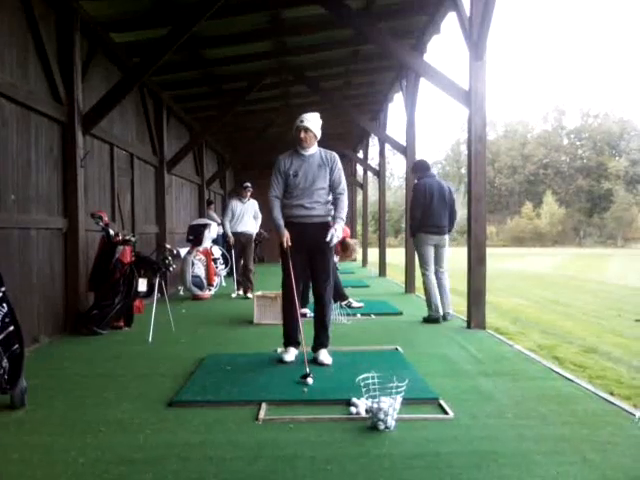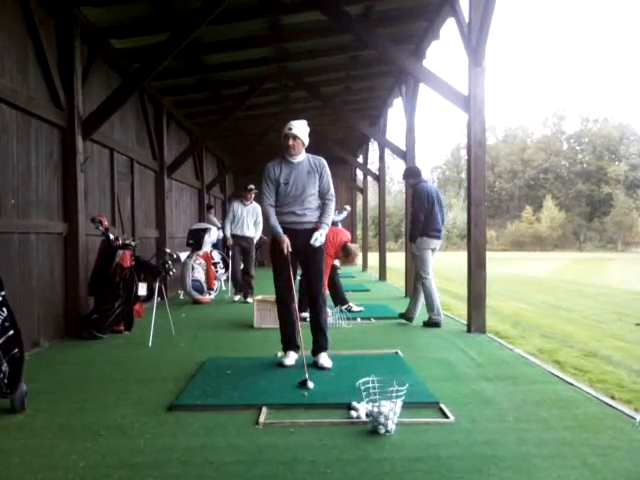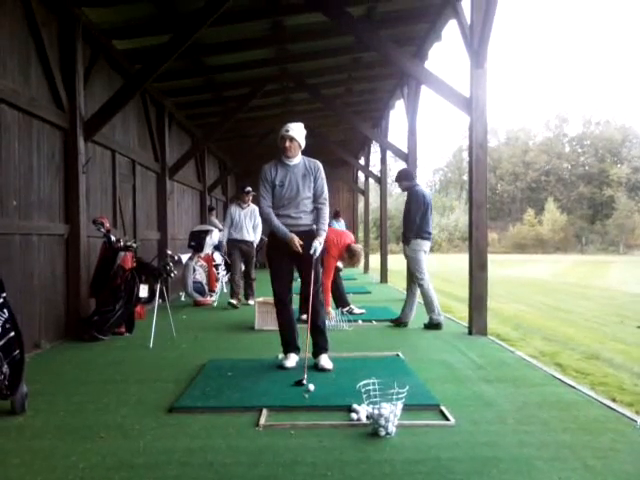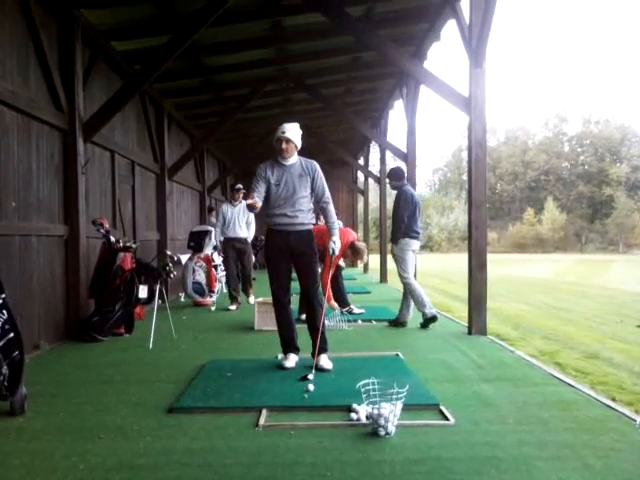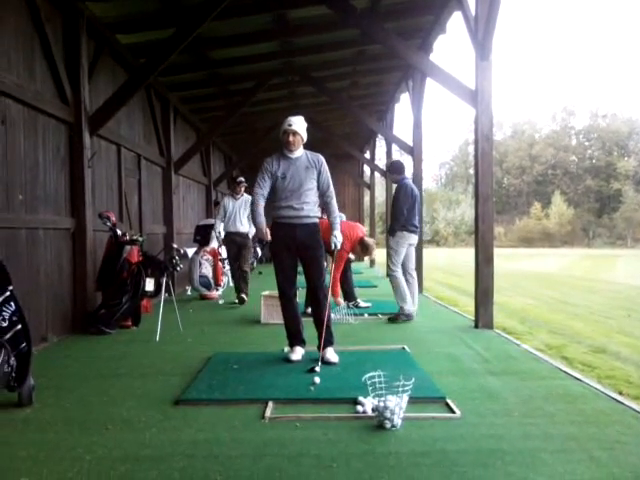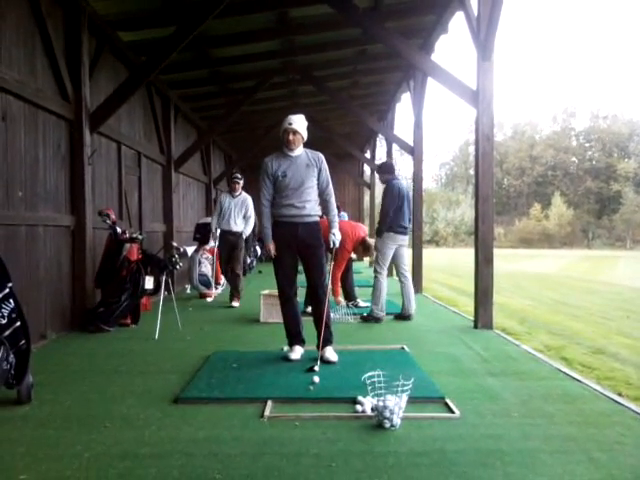
dt=0.3s
person 1, frame 1
left shoulder: (330, 158)
right shoulder: (284, 160)
left elbow: (340, 194)
right elbow: (274, 196)
left wrist: (339, 222)
right wrist: (281, 227)
left hip: (321, 230)
right hip: (293, 230)
left knee: (323, 291)
right knee: (290, 288)
left ankle: (321, 346)
right ankle: (291, 344)
person 1, frame 2
left shoulder: (319, 164)
right shoulder: (273, 168)
left elbow: (329, 199)
right elbow: (267, 205)
left wrist: (323, 228)
right wrist: (280, 235)
left hip: (311, 235)
right hip: (283, 237)
left knee: (316, 294)
right knee: (284, 295)
left ankle: (320, 349)
right ankle: (290, 348)
person 1, frame 3
left shoulder: (314, 167)
right shoulder: (269, 170)
left elbow: (322, 204)
right elbow: (265, 207)
left wrist: (320, 235)
right wrist: (286, 235)
left hip: (308, 237)
right hip: (279, 239)
left knee: (314, 295)
right knee: (282, 297)
left ankle: (321, 351)
right ankle: (291, 350)
person 1, frame 4
left shoulder: (311, 167)
right shoulder: (265, 170)
left elbow: (324, 201)
right elbow: (255, 196)
left wrist: (334, 233)
right wrist: (253, 203)
left hip: (303, 236)
right hip: (276, 238)
left knee: (312, 294)
right knee: (280, 297)
left ankle: (320, 351)
right ankle: (290, 350)
person 1, frame 5
left shoulder: (317, 161)
right shoulder: (271, 163)
left elbow: (328, 196)
right elbow: (260, 194)
left wrist: (336, 228)
right wrist: (260, 224)
left hip: (309, 229)
right hip: (281, 231)
left knee: (318, 288)
right knee: (287, 290)
left ankle: (326, 344)
right ankle: (296, 343)
person 1, frame 6
left shoulder: (316, 159)
right shoulder: (271, 163)
left elbow: (327, 195)
right elbow: (265, 201)
left wrist: (334, 226)
right wrist: (267, 237)
left hip: (310, 228)
right hip: (283, 230)
left knee: (318, 287)
right knee: (286, 289)
left ankle: (325, 345)
right ankle: (296, 342)
person 2, frame 1
left shoulder: (420, 186)
right shoulder: (446, 186)
left elbow: (415, 213)
right elbow: (453, 213)
left wrist: (413, 233)
right wrist: (447, 230)
left hip: (424, 234)
right hip: (442, 235)
left knee: (428, 273)
right knee: (441, 272)
left ankle: (435, 313)
right ankle: (446, 311)
person 2, frame 2
left shoulder: (420, 189)
right shoulder: (434, 189)
left elbow: (417, 217)
right elbow: (441, 215)
left wrist: (412, 238)
left hip: (423, 238)
right hip: (436, 237)
left knee: (426, 278)
right knee: (420, 276)
left ankle: (435, 317)
right ankle: (411, 312)
person 2, frame 3
left shoulder: (415, 193)
right shoulder: (422, 192)
left elbow: (413, 220)
left wrist: (406, 240)
left hip: (416, 241)
right hip: (423, 240)
left knee: (422, 280)
right knee: (413, 280)
left ankle: (436, 318)
right ankle: (405, 317)
person 2, frame 4
left shoulder: (403, 193)
right shoulder: (411, 192)
left elbow: (401, 219)
left wrist: (394, 239)
left hip: (404, 240)
right hip: (413, 240)
left knee: (406, 279)
right knee: (408, 279)
left ankle: (428, 312)
right ankle: (403, 317)
person 2, frame 5
left shoulder: (403, 186)
right shoulder: (411, 186)
left elbow: (400, 212)
left wrist: (392, 231)
left hip: (402, 233)
right hip: (412, 233)
left knee: (393, 271)
right knee: (409, 272)
left ankle: (406, 309)
right ankle: (409, 309)
person 2, frame 6
left shoulder: (391, 187)
right shoulder: (403, 187)
left elbow: (387, 213)
right elbow: (409, 212)
left wrist: (379, 232)
right wrist: (405, 229)
left hip: (390, 234)
right hip: (403, 235)
left knee: (380, 273)
right knee: (403, 272)
left ankle: (377, 313)
right ankle: (408, 310)
person 3, frame 1
left shoulder: (254, 203)
right shoulder: (232, 202)
left elbow: (258, 217)
right elbow: (226, 219)
left wrist: (255, 231)
right wrist: (229, 234)
left hip: (248, 236)
right hip: (235, 235)
left knee: (248, 263)
right knee: (237, 262)
left ankle: (248, 290)
right ankle: (239, 286)
person 3, frame 2
left shoulder: (256, 207)
right shoulder: (234, 205)
left elbow: (259, 225)
right elbow: (228, 221)
left wrist: (255, 239)
right wrist: (228, 236)
left hip: (249, 240)
right hip: (235, 238)
left knee: (249, 269)
right knee: (235, 266)
left ankle: (248, 294)
right ankle: (238, 290)
person 3, frame 3
left shoulder: (254, 209)
right shoulder: (232, 208)
left elbow: (258, 227)
right elbow: (226, 226)
left wrist: (255, 242)
right wrist: (224, 242)
left hip: (249, 243)
right hip: (234, 243)
left knee: (250, 272)
right knee: (235, 270)
left ankle: (249, 296)
right ankle: (235, 298)
person 3, frame 4
left shoulder: (246, 207)
right shoulder: (224, 207)
left elbow: (251, 224)
right elbow: (219, 225)
left wrist: (248, 239)
right wrist: (219, 242)
left hip: (243, 241)
right hip: (228, 242)
left knee: (247, 270)
right knee: (231, 272)
left ankle: (248, 291)
right ankle: (234, 300)
person 3, frame 5
left shoulder: (249, 200)
right shoulder: (225, 200)
left elbow: (253, 218)
right elbow: (219, 218)
left wrist: (250, 234)
left hip: (245, 236)
right hip: (230, 236)
left knee: (244, 266)
right knee: (234, 267)
left ankle: (243, 293)
right ankle: (239, 292)
person 3, frame 6
left shoulder: (246, 199)
right shoulder: (223, 197)
left elbow: (250, 219)
right elbow: (216, 215)
left wrist: (244, 235)
right wrist: (213, 231)
left hip: (238, 236)
right hip: (224, 234)
left knee: (236, 267)
right knee: (224, 265)
left ankle: (235, 297)
right ankle: (236, 290)
